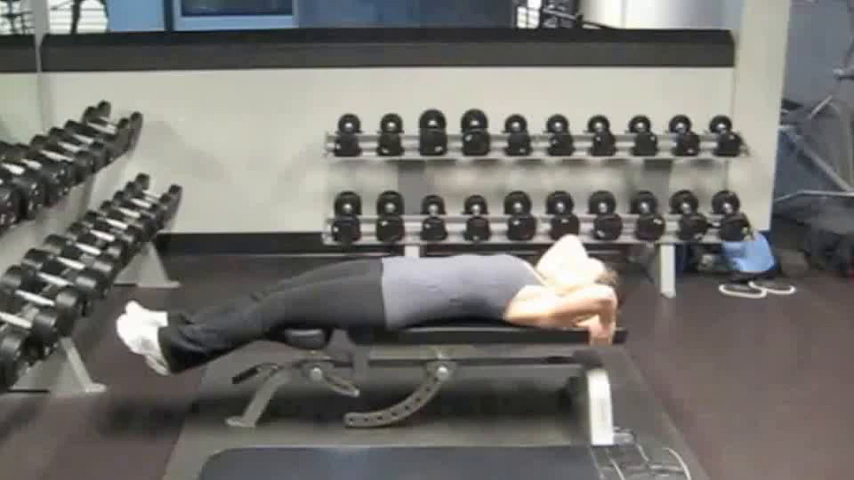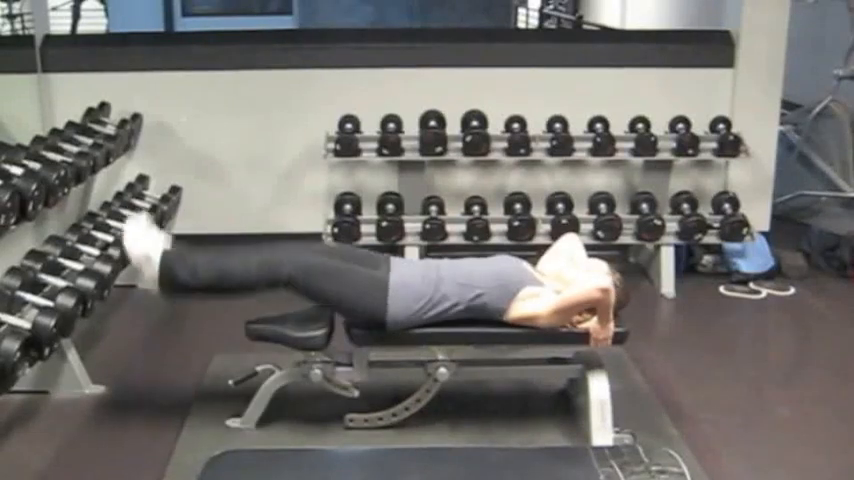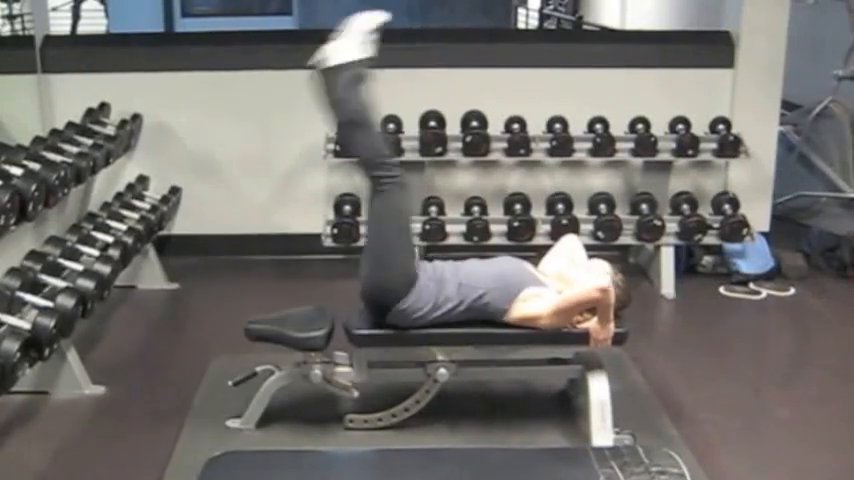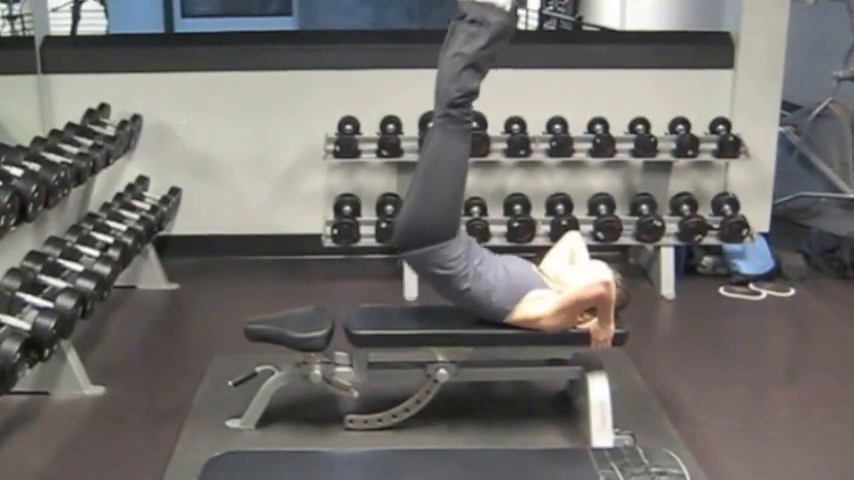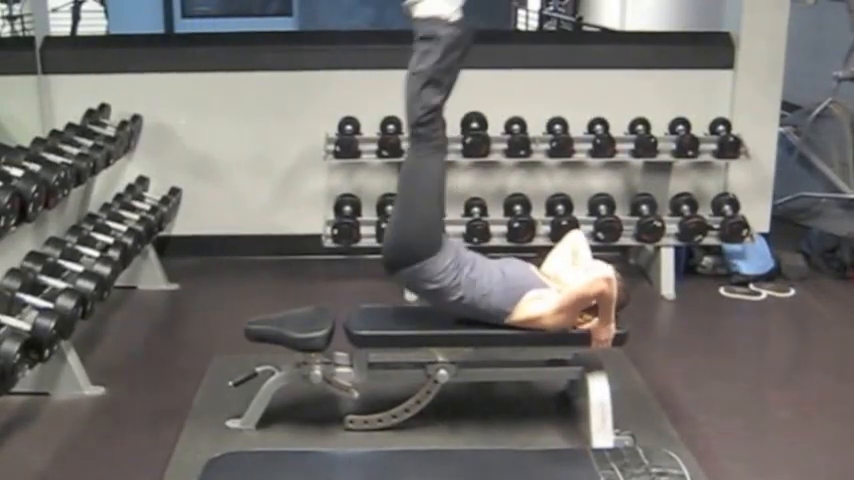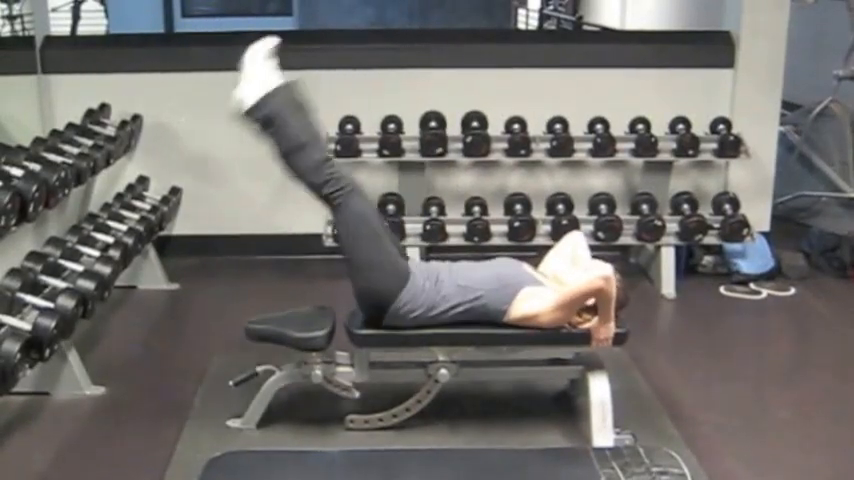
dt=0.4s
person 1, frame 1
left shoulder: (545, 306)
right shoulder: (540, 278)
left elbow: (605, 295)
right elbow: (569, 240)
left wrist: (604, 324)
right wrist: (581, 261)
left hip: (393, 301)
right hip: (396, 272)
left knee: (281, 307)
right knee: (278, 291)
left ankle: (172, 345)
right ankle: (176, 330)
person 1, frame 2
left shoulder: (549, 305)
right shoulder: (539, 278)
left elbow: (604, 285)
right elbow: (572, 241)
left wrist: (604, 323)
left hip: (400, 301)
right hip: (401, 274)
left knee: (294, 268)
right knee: (299, 254)
left ankle: (167, 266)
right ankle: (170, 261)
person 1, frame 3
left shoulder: (544, 310)
right shoulder: (545, 286)
left elbow: (596, 288)
right elbow: (572, 241)
left wrist: (604, 325)
left hip: (403, 298)
right hip: (412, 289)
left knee: (387, 179)
left ankle: (346, 65)
right ankle: (346, 63)
person 1, frame 4
left shoulder: (551, 313)
right shoulder: (548, 286)
left elbow: (602, 283)
right elbow: (573, 237)
left hip: (430, 244)
right hip: (435, 246)
person 1, frame 5
left shoulder: (552, 312)
right shoulder: (550, 285)
left elbow: (601, 281)
right elbow: (575, 236)
left hip: (424, 265)
right hip: (433, 263)
left knee: (427, 133)
person 1, frame 6
left shoulder: (545, 310)
right shoulder: (554, 280)
left elbow: (595, 278)
right elbow: (575, 236)
left wrist: (603, 326)
left hip: (401, 300)
right hip: (413, 283)
left knee: (342, 193)
right knee: (345, 195)
left ankle: (264, 99)
